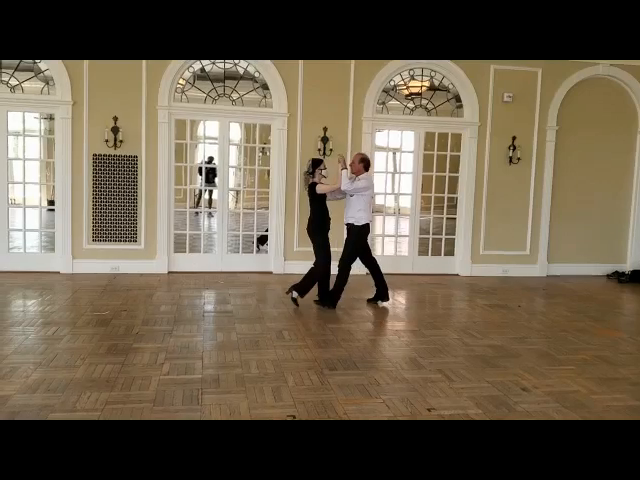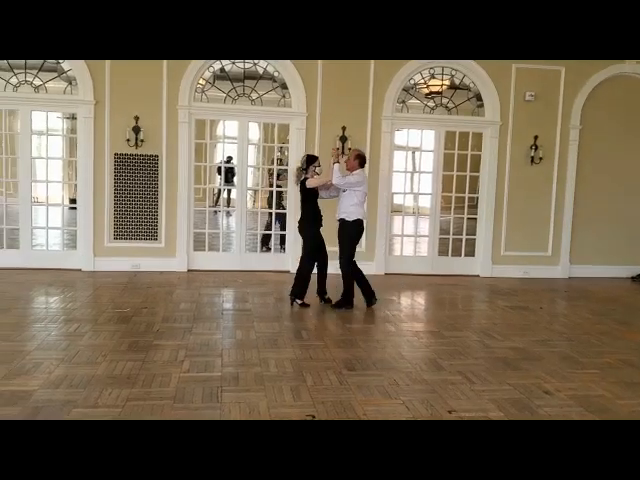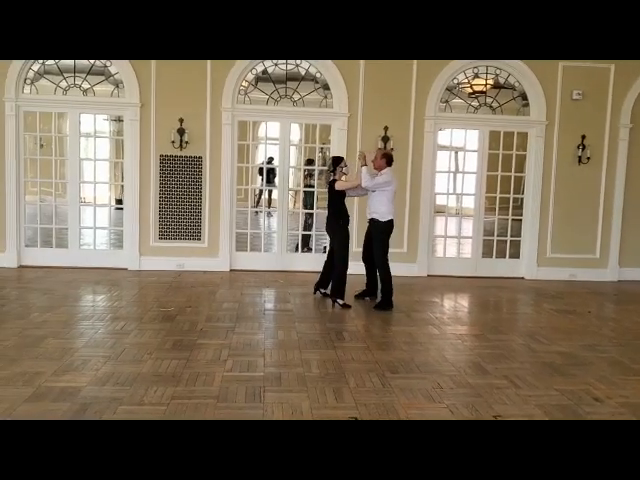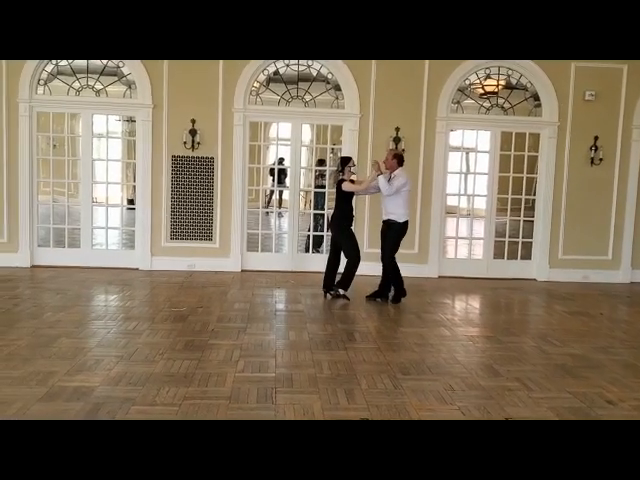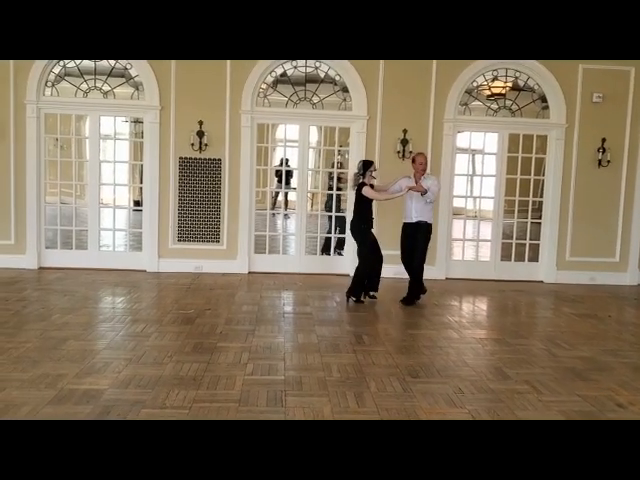
dt=0.5s
person 1, frame 1
left shoulder: (366, 182)
right shoulder: (355, 180)
left elbow: (346, 187)
right elbow: (342, 191)
left wrist: (343, 167)
left hip: (359, 228)
right hip: (355, 227)
left knee: (344, 263)
right knee: (368, 260)
left ankle: (333, 299)
right ankle: (382, 293)
person 1, frame 2
left shoulder: (359, 178)
right shoulder: (351, 178)
left elbow: (337, 182)
right elbow: (335, 189)
left wrist: (336, 162)
left hip: (352, 224)
right hip: (347, 224)
left knee: (345, 262)
right knee: (347, 261)
left ankle: (347, 299)
right ankle: (368, 293)
person 1, frame 3
left shoulder: (387, 177)
right shoulder: (378, 177)
left elbow: (366, 184)
right elbow: (363, 188)
left wrist: (363, 164)
left hip: (383, 224)
right hip: (375, 222)
left knee: (380, 261)
right knee: (368, 257)
left ankle: (387, 300)
right ankle: (371, 290)
person 1, frame 4
left shoulder: (402, 177)
right shoulder: (387, 177)
left elbow: (387, 191)
right elbow: (370, 189)
left wrist: (380, 174)
left hip: (398, 223)
right hip: (388, 222)
left knee: (388, 257)
right knee: (385, 257)
left ankle: (399, 290)
right ankle: (383, 291)
person 1, frame 5
left shoulder: (432, 181)
right shoulder: (405, 181)
left elbow: (432, 197)
right elbow: (388, 192)
left wrist: (424, 191)
left hip: (424, 225)
right hip: (408, 224)
left knee: (417, 260)
right knee: (406, 258)
left ankle: (412, 294)
right ankle: (419, 287)
person 2, frame 1
left shoulder: (317, 185)
right shoulder: (316, 186)
left elbow: (333, 193)
right elbow: (337, 186)
left hip: (319, 228)
right hip: (317, 228)
left knee: (323, 262)
right knee: (323, 263)
left ankle: (324, 295)
right ankle: (297, 290)
person 2, frame 2
left shoulder: (313, 183)
right shoulder: (307, 182)
left elbow: (327, 188)
right elbow: (327, 181)
left hip: (312, 225)
right hip: (308, 225)
left knee: (322, 258)
right knee: (308, 260)
left ankle: (322, 294)
right ankle: (296, 296)
person 2, frame 3
left shoulder: (340, 183)
right shoulder: (335, 183)
left elbow: (355, 185)
right elbow: (356, 183)
left hip: (338, 224)
right hip: (337, 224)
left knee: (333, 258)
right knee: (341, 260)
left ankle: (321, 286)
right ankle: (337, 297)
person 2, frame 4
left shoulder: (350, 182)
right shoulder: (342, 183)
left elbow: (365, 183)
right elbow: (361, 187)
right wrist: (374, 174)
left hip: (339, 224)
right hip: (340, 224)
left knee: (335, 256)
right knee: (354, 256)
left ankle: (329, 288)
right ankle: (341, 287)
person 2, frame 5
left shoulder: (369, 186)
right shoulder: (363, 187)
left elbow: (386, 189)
right elbow: (381, 197)
left wrist: (403, 182)
right wrist: (402, 192)
left hip: (363, 227)
right hip: (359, 227)
left knee: (377, 258)
right knee: (366, 261)
left ankle: (369, 289)
right ankle: (353, 294)
